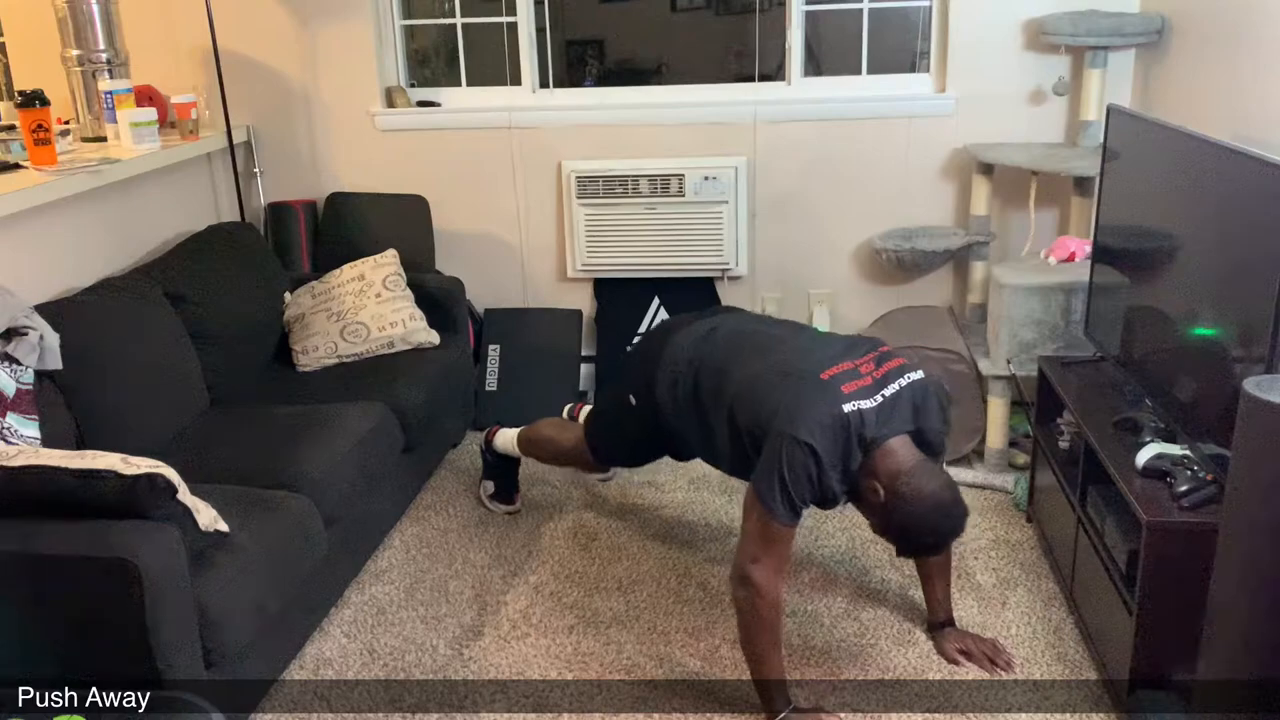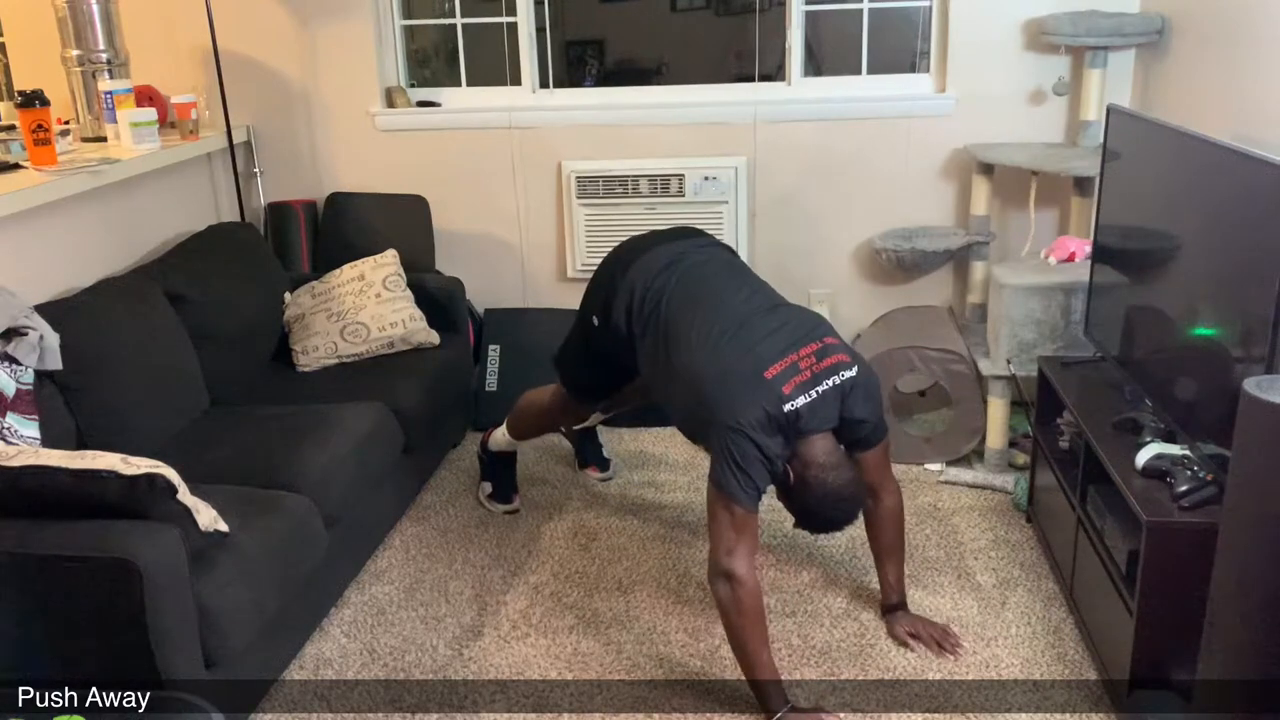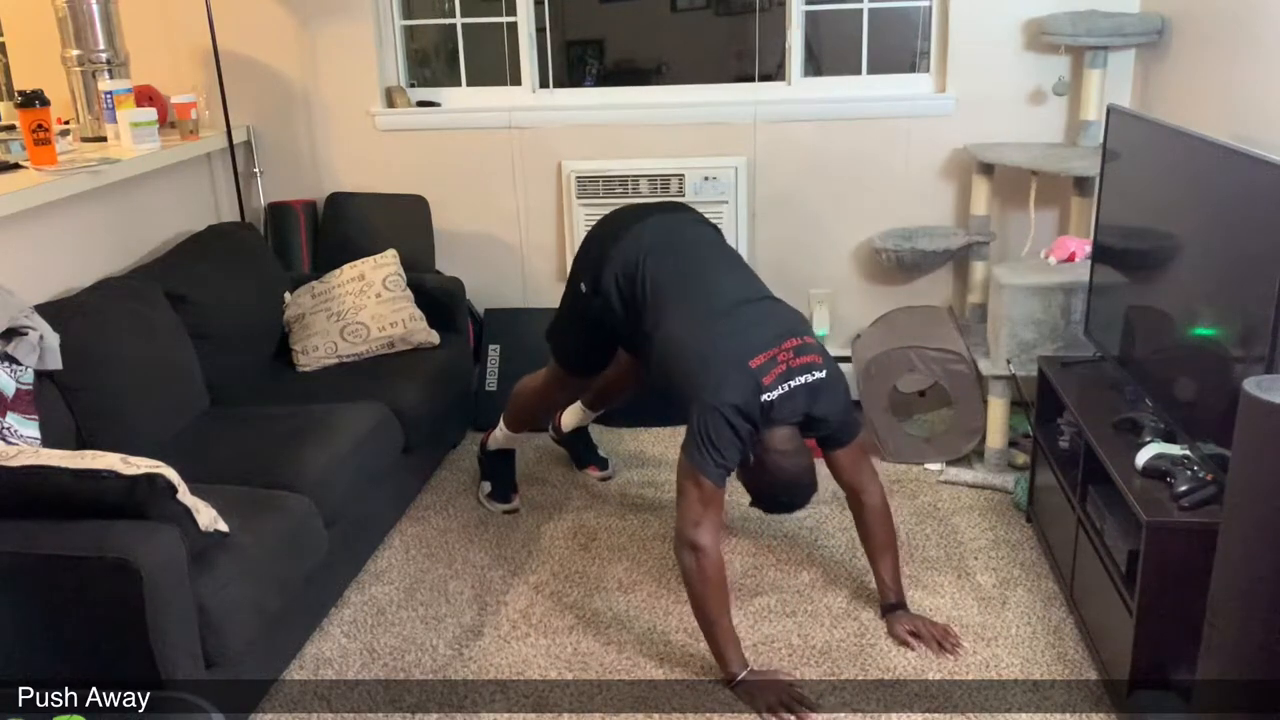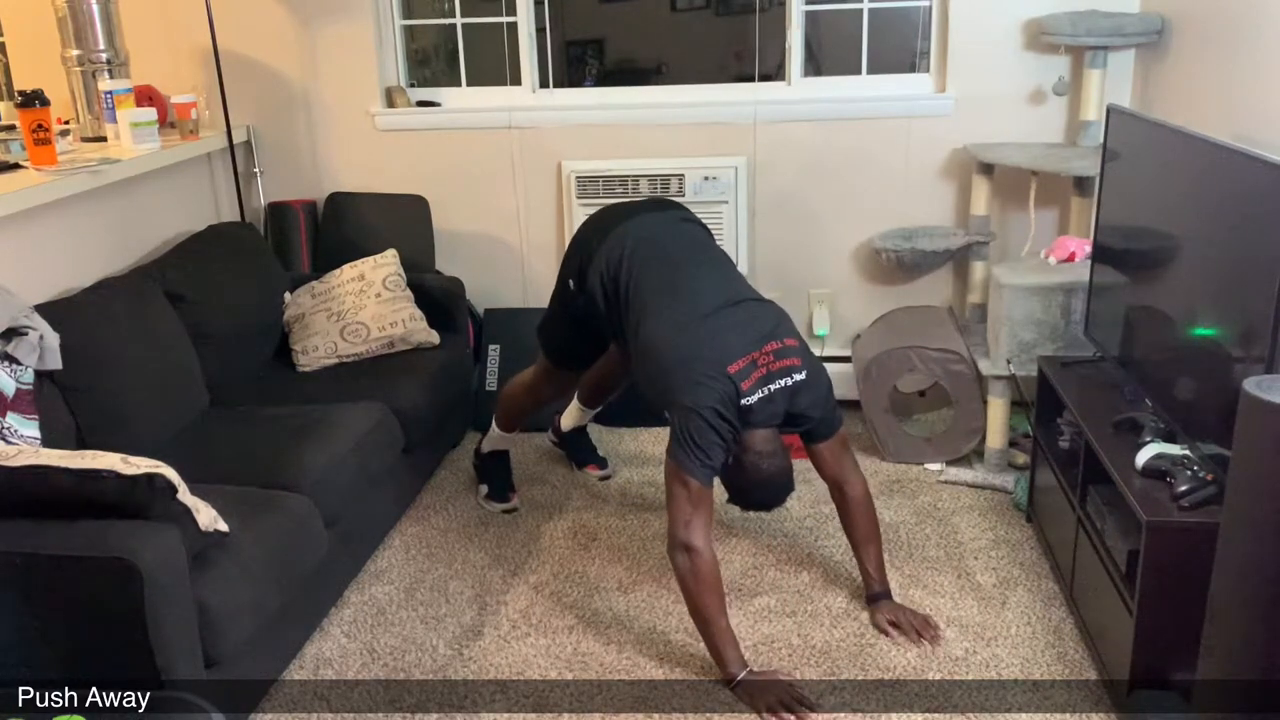
dt=0.7s
person 1, frame 1
left shoulder: (924, 402)
right shoulder: (811, 440)
left elbow: (927, 514)
right elbow: (755, 577)
left wrist: (942, 624)
left hip: (725, 343)
right hip: (677, 367)
right knee: (594, 449)
left ankle: (590, 412)
right ankle: (503, 444)
person 1, frame 2
left shoulder: (856, 385)
right shoulder: (749, 428)
left elbow: (883, 492)
right elbow: (732, 571)
left wrist: (895, 607)
left hip: (699, 258)
right hip: (633, 282)
left knee: (647, 380)
right knee: (573, 396)
left ankle: (581, 426)
right ankle: (498, 445)
person 1, frame 3
left shoulder: (823, 384)
right shoulder: (725, 407)
left elbow: (865, 489)
right elbow: (697, 543)
left wrist: (895, 606)
right wrist: (739, 675)
left hip: (684, 233)
right hip: (620, 251)
left knee: (635, 365)
right knee: (567, 378)
left ankle: (571, 425)
right ankle: (498, 445)
person 1, frame 4
left shoulder: (804, 380)
right shoulder: (706, 407)
left elbow: (848, 481)
right elbow: (689, 545)
left wrist: (879, 595)
right wrist: (739, 674)
left hip: (672, 228)
right hip: (606, 250)
left knee: (623, 356)
right knee: (556, 373)
left ankle: (571, 427)
right ankle: (493, 447)
